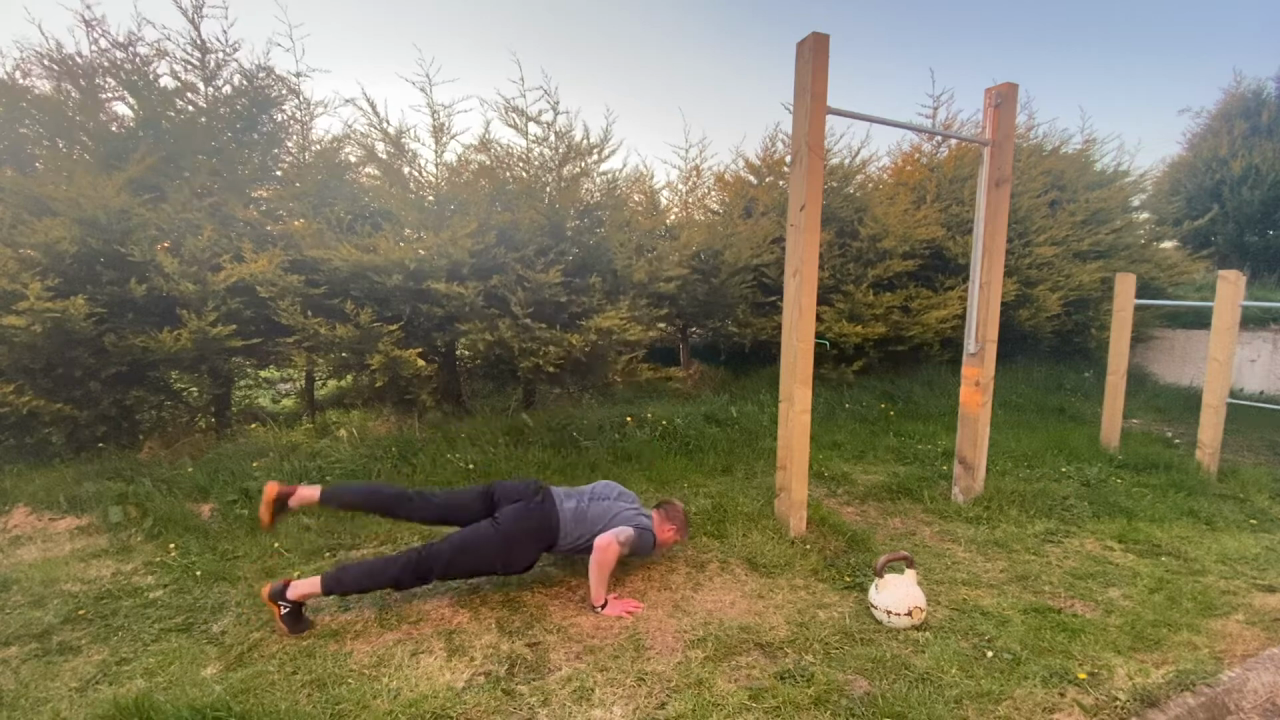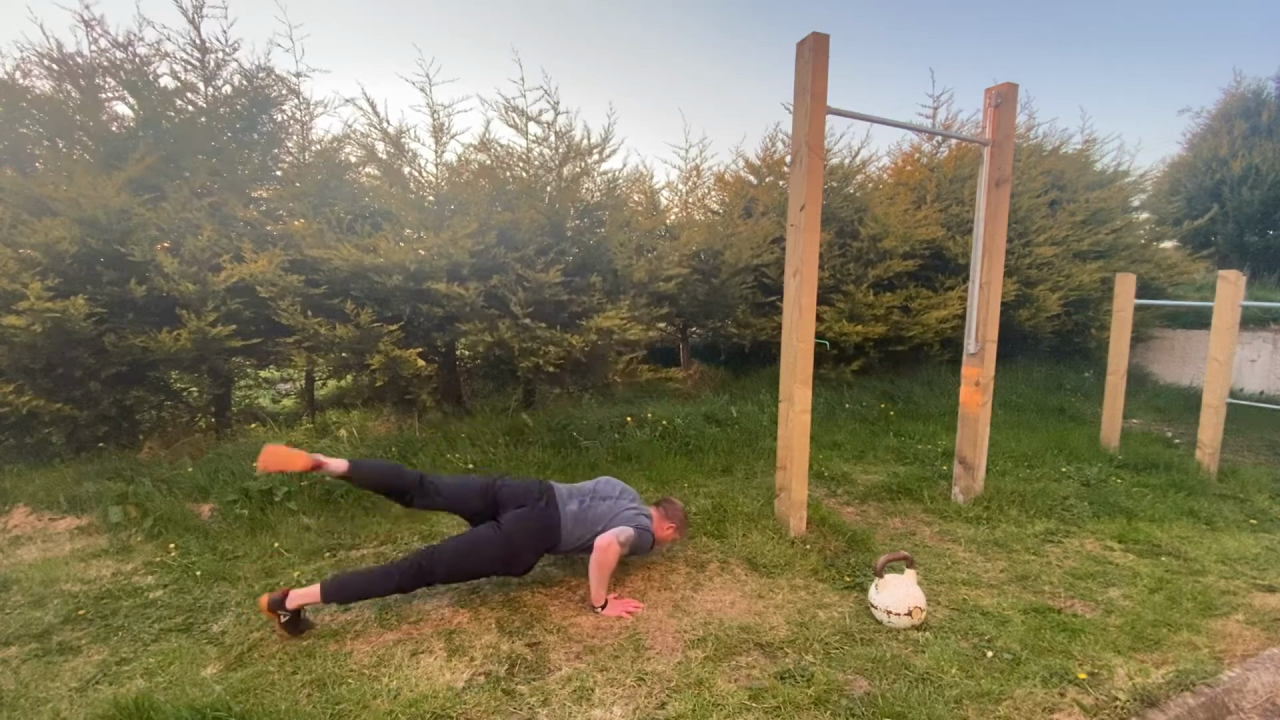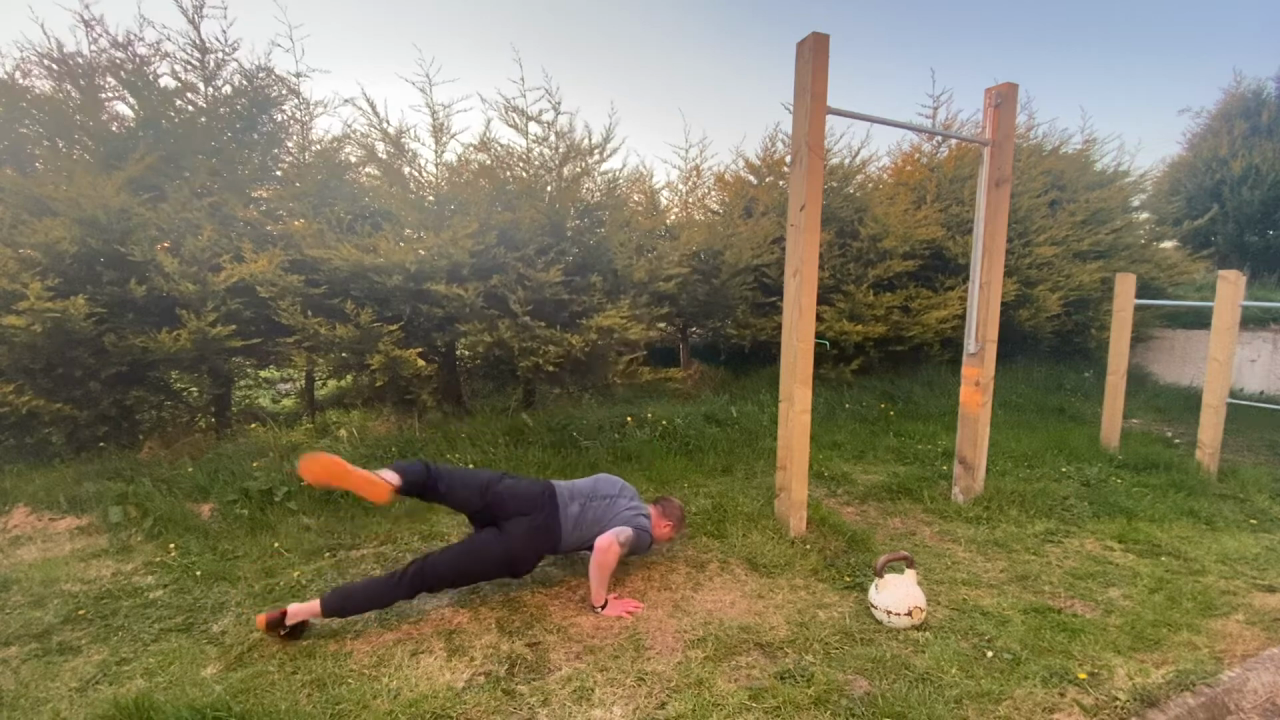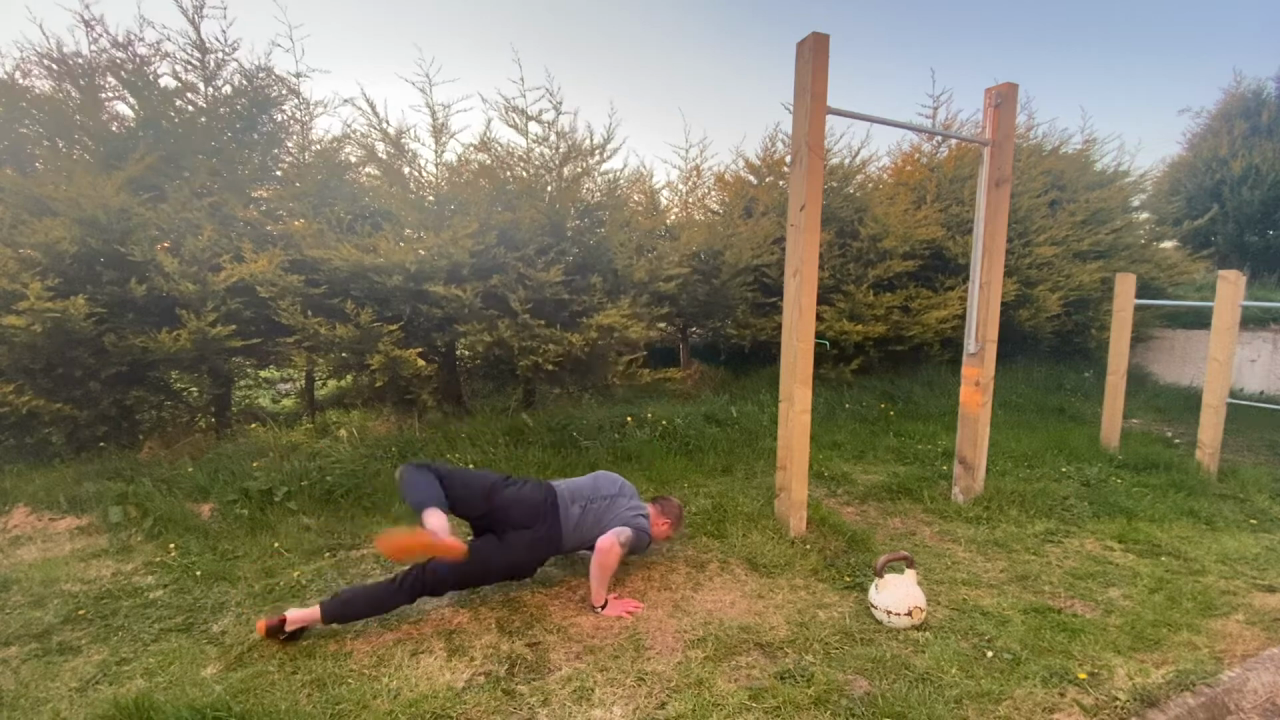
dt=0.1s
person 1, frame 1
left shoulder: (623, 494)
right shoulder: (644, 534)
right elbow: (605, 545)
right wrist: (600, 603)
left hip: (529, 494)
right hip: (526, 533)
left knee: (413, 503)
right knee: (422, 564)
left ankle: (298, 494)
right ankle: (293, 591)
person 1, frame 2
left shoulder: (621, 489)
right shoulder: (643, 533)
right elbow: (606, 546)
right wrist: (601, 603)
left hip: (531, 495)
right hip: (525, 536)
left knee: (416, 488)
right knee: (420, 569)
left ankle: (330, 464)
right ankle: (295, 600)
person 1, frame 3
left shoulder: (620, 486)
right shoulder: (641, 533)
right elbow: (606, 546)
right wrist: (600, 603)
left hip: (531, 494)
right hip: (526, 540)
right knee: (421, 574)
left ankle: (386, 479)
right ankle: (297, 612)
person 1, frame 4
left shoulder: (616, 481)
right shoulder: (640, 530)
right elbow: (607, 546)
right wrist: (600, 604)
left hip: (530, 498)
right hip: (532, 545)
right knee: (421, 580)
